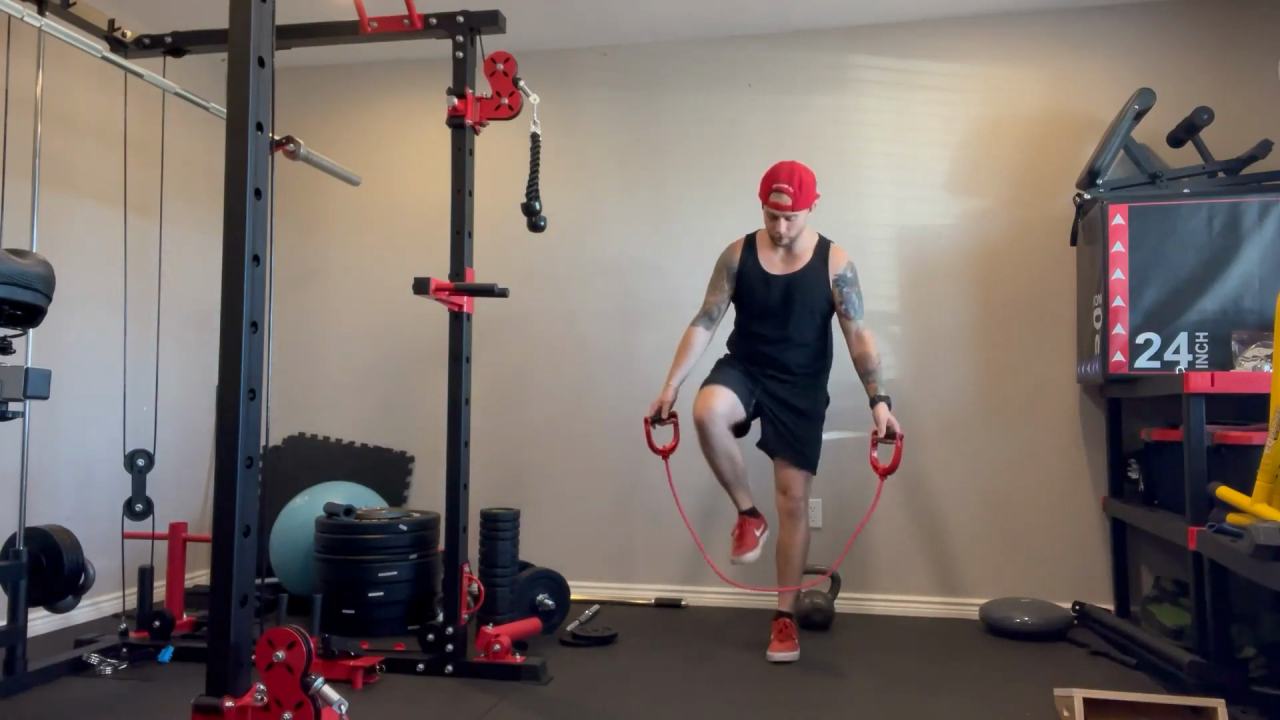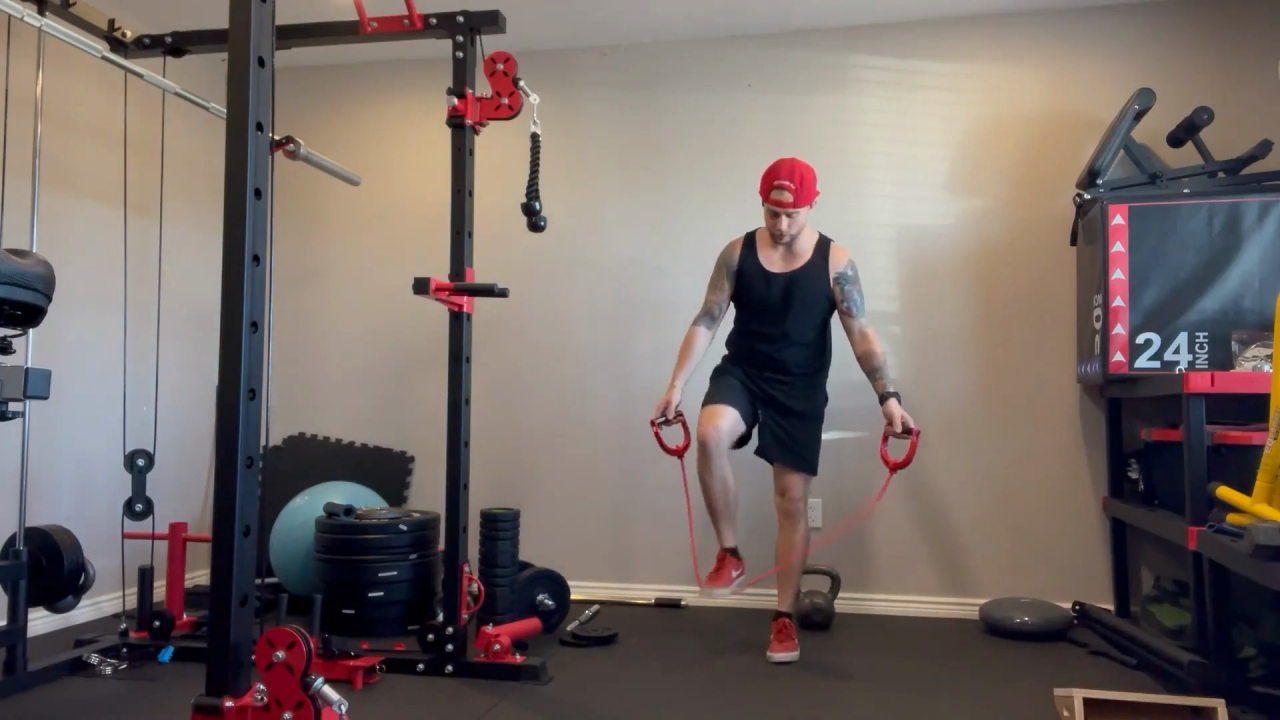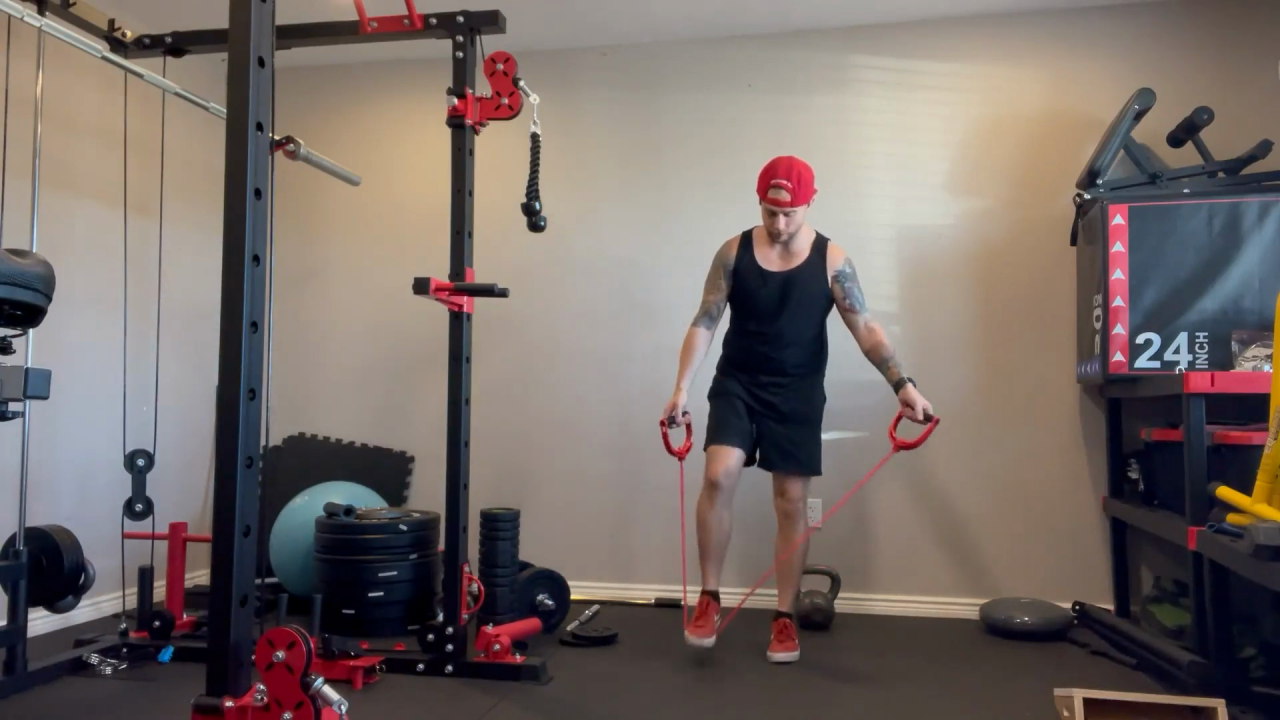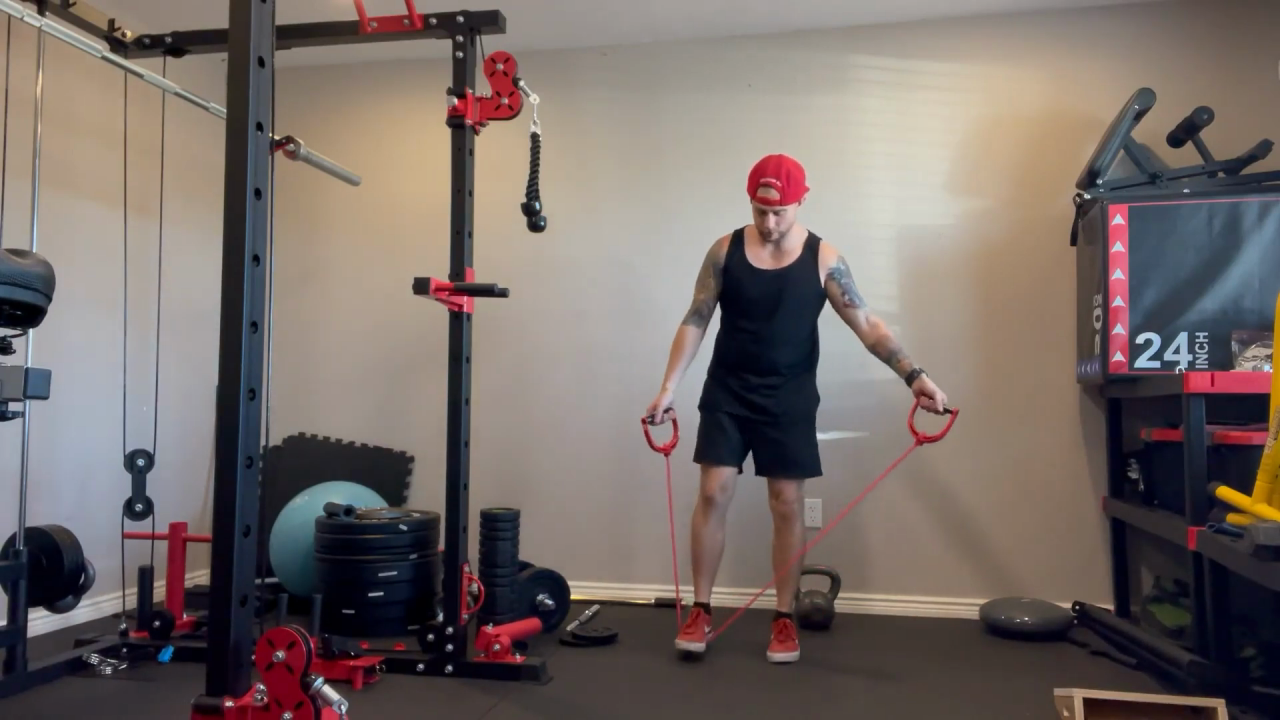
dt=0.2s
person 1, frame 1
left shoulder: (835, 262)
right shoulder: (738, 254)
left elbow: (858, 335)
right elbow: (705, 322)
left wrist: (879, 400)
right wrist: (671, 385)
left hip: (802, 389)
right hip: (744, 369)
left knee: (793, 498)
right knee: (707, 412)
left ankle: (785, 617)
right ankle: (748, 516)
person 1, frame 2
left shoulder: (835, 261)
right shoulder: (737, 252)
left elbow: (861, 334)
right elbow: (706, 322)
left wrist: (888, 397)
right wrist: (676, 385)
left hip: (800, 390)
right hip: (742, 373)
left knee: (792, 500)
right knee: (709, 432)
left ankle: (784, 618)
right ankle: (728, 551)
person 1, frame 3
left shoulder: (832, 260)
right shoulder: (734, 252)
left elbow: (865, 328)
right elbow: (705, 321)
left wrist: (903, 385)
right wrist: (682, 387)
left hip: (798, 393)
right hip: (737, 383)
left knee: (792, 502)
right knee: (718, 476)
left ankle: (784, 618)
right ankle: (709, 596)
person 1, frame 4
left shoulder: (824, 258)
right shoulder: (725, 250)
left elbow: (866, 324)
right elbow: (695, 320)
left wrist: (913, 375)
right wrist: (668, 386)
left hip: (790, 396)
right hip: (727, 391)
left knee: (787, 505)
right knee: (713, 494)
left ankle: (784, 618)
right ankle: (700, 610)
